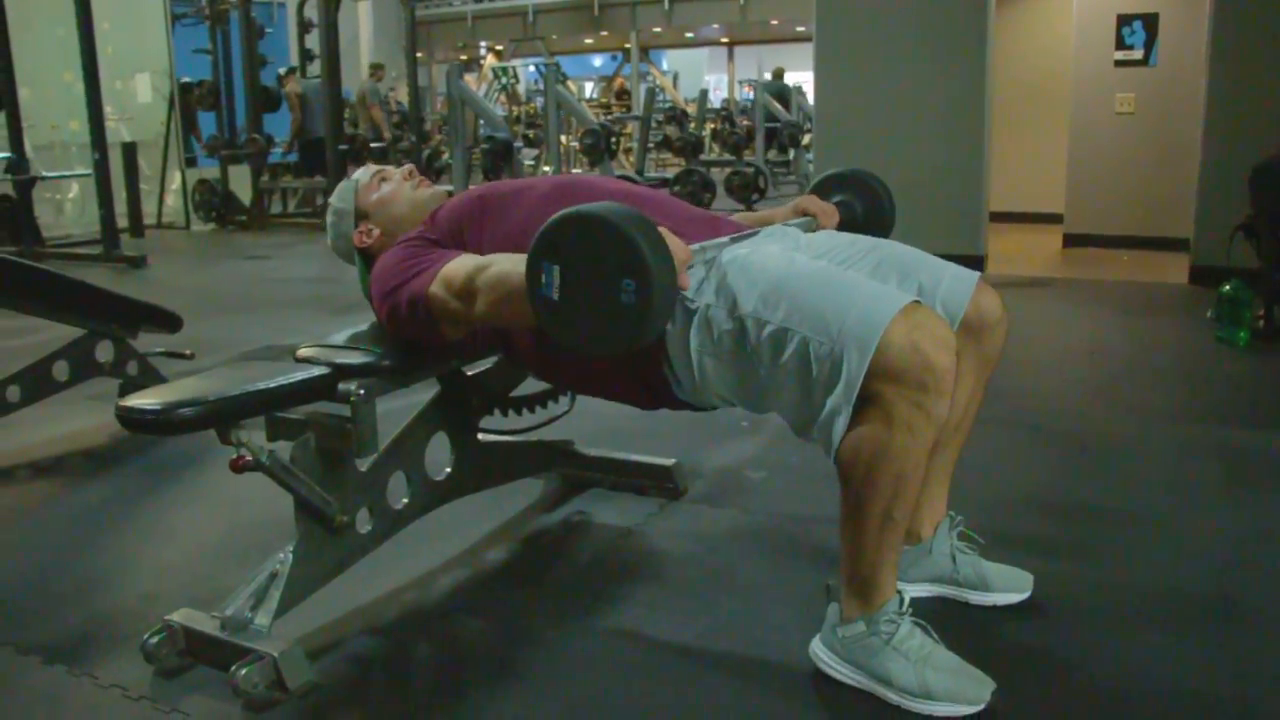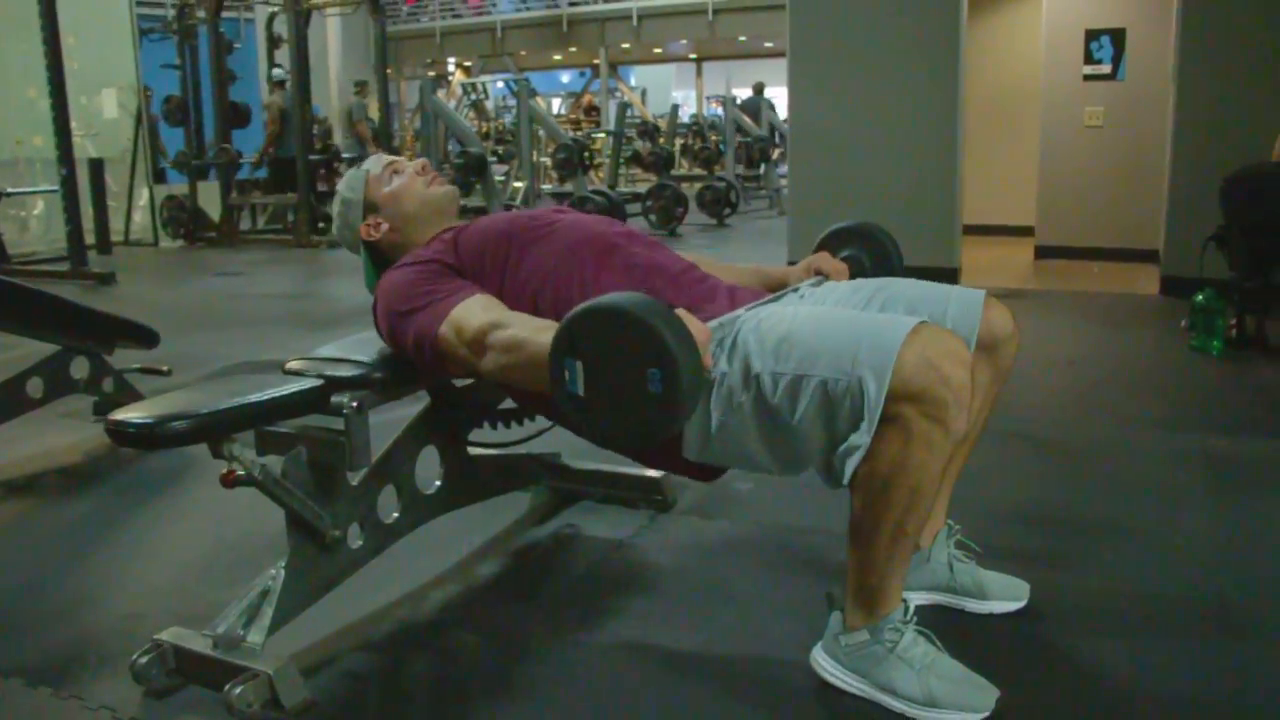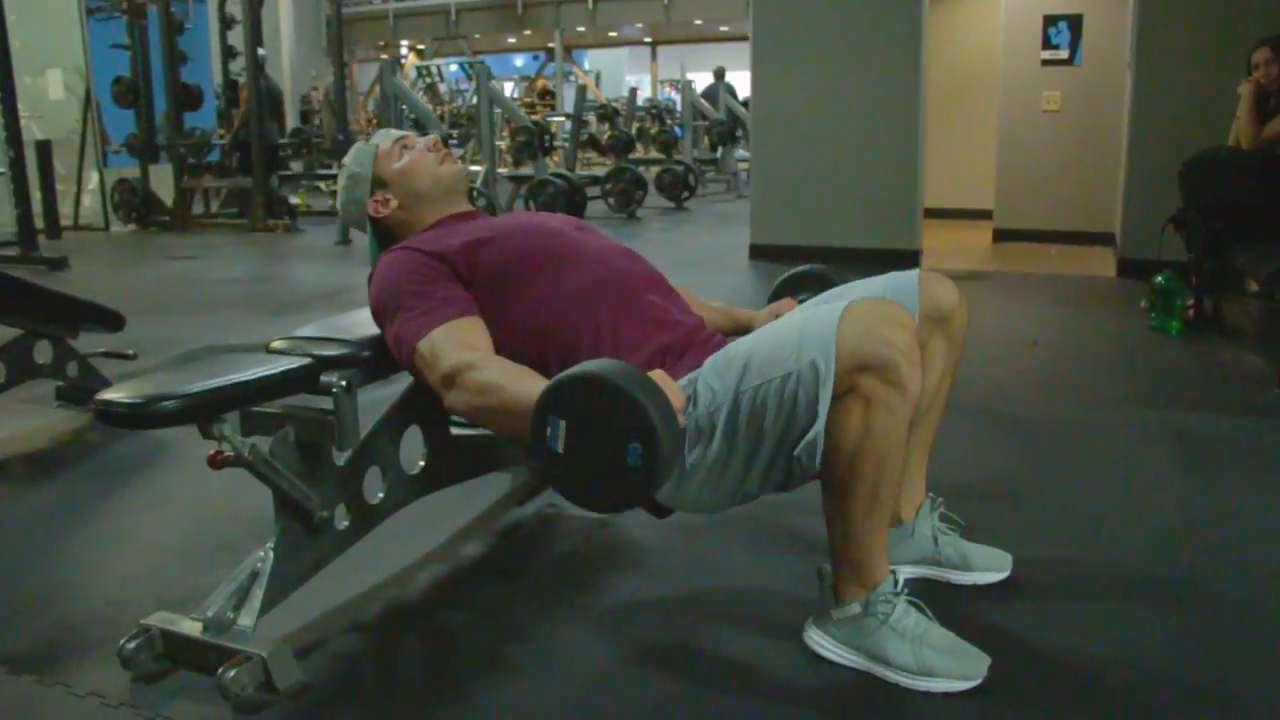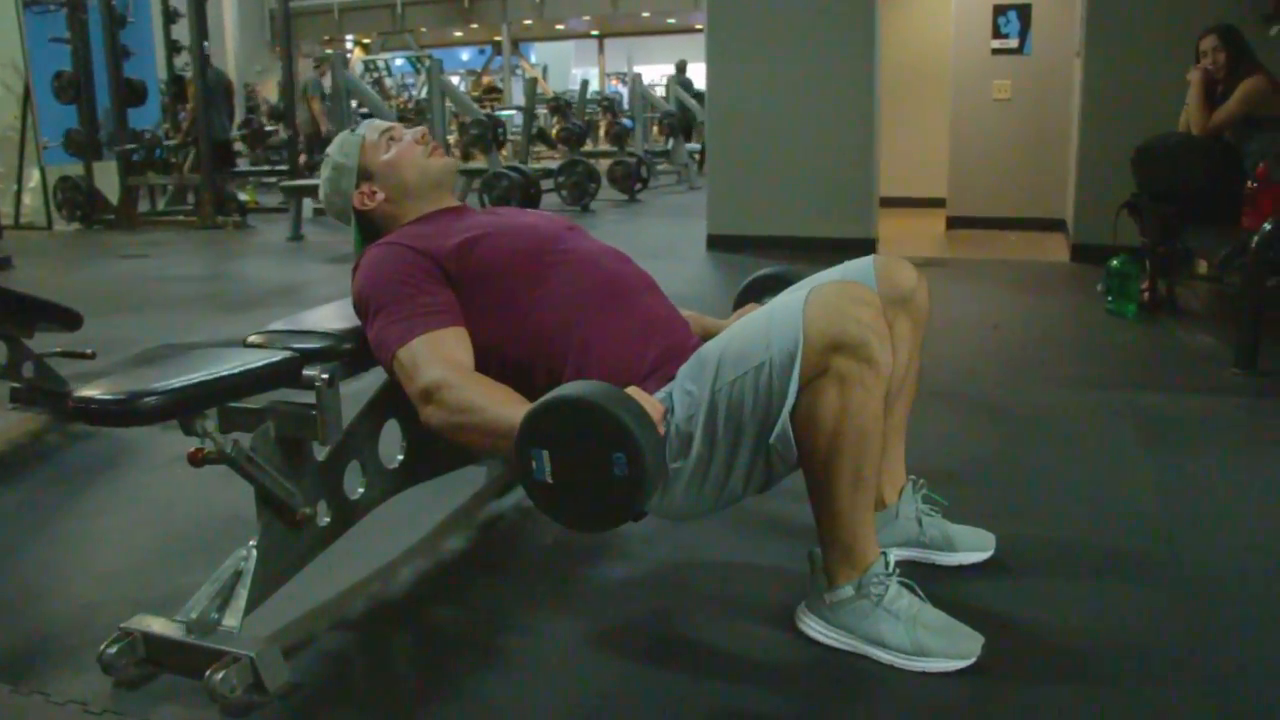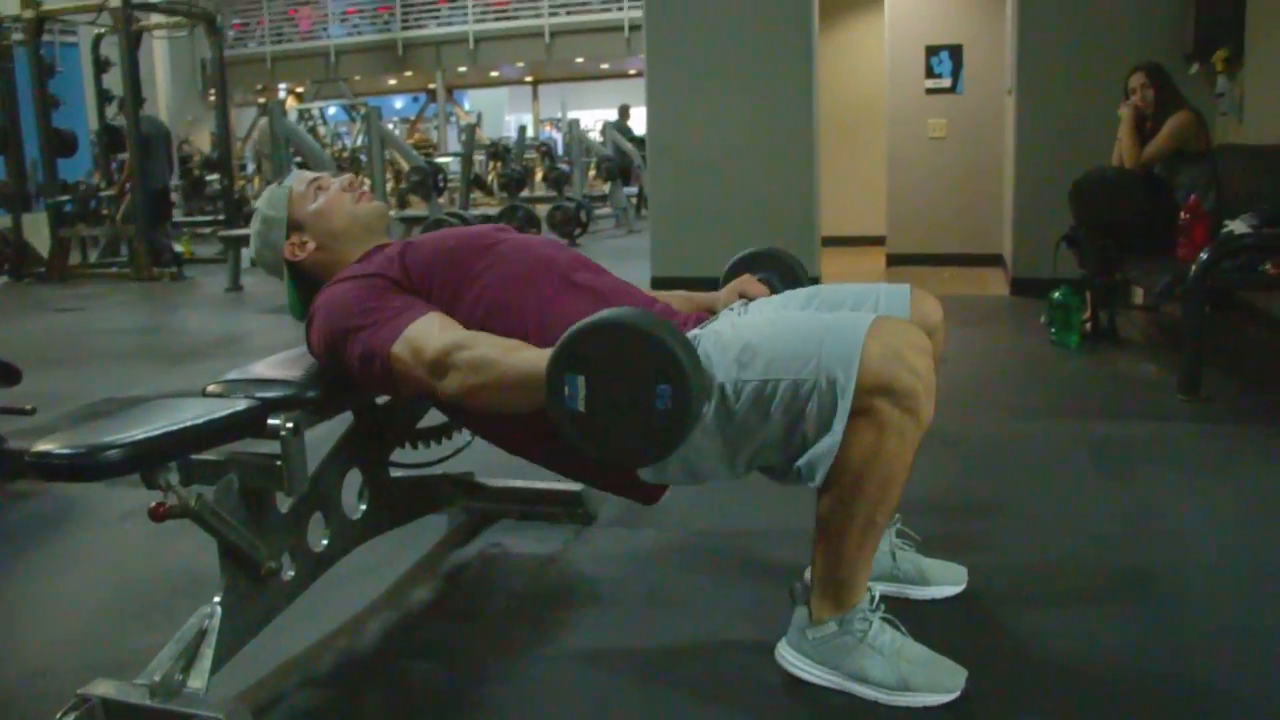
dt=0.5s
person 1, frame 1
left shoulder: (482, 216)
right shoulder: (404, 266)
right elbow: (479, 289)
left wrist: (770, 214)
right hip: (687, 292)
left knee: (976, 314)
right knee: (916, 359)
left ankle: (920, 542)
right ankle: (864, 624)
person 1, frame 2
left shoulder: (512, 239)
right shoulder: (412, 281)
right elbow: (493, 341)
left wrist: (782, 275)
left hip: (750, 317)
right hip: (704, 370)
left knee: (987, 329)
right knee: (935, 374)
left ankle: (923, 553)
right ankle: (866, 631)
person 1, frame 3
left shoulder: (514, 233)
right shoulder: (412, 269)
right elbow: (467, 378)
left wrist: (751, 319)
left hip: (722, 364)
right hip: (682, 417)
left knee: (933, 298)
right knee: (879, 341)
left ankle: (904, 526)
right ankle: (859, 607)
person 1, frame 4
left shoulder: (494, 224)
right shoulder: (397, 262)
right elbow: (443, 393)
left wrist: (725, 328)
left hip: (696, 370)
right hip: (666, 423)
left knee: (894, 283)
right knee: (849, 320)
left ankle: (889, 508)
right ankle: (850, 589)
person 1, frame 5
left shoulder: (423, 261)
right shoulder: (349, 301)
right elbow: (448, 362)
left wrist: (707, 299)
left hip: (684, 343)
left knee: (915, 316)
right knee: (895, 365)
left ankle: (866, 545)
right ankle: (832, 623)
